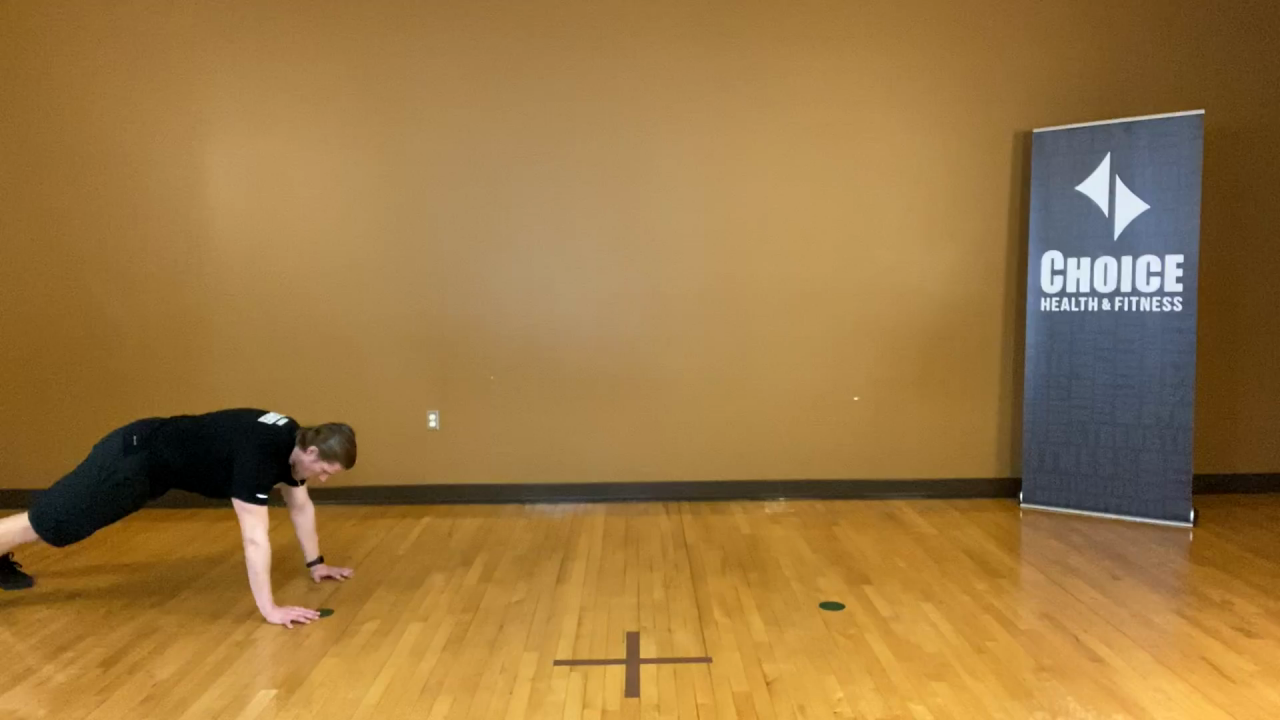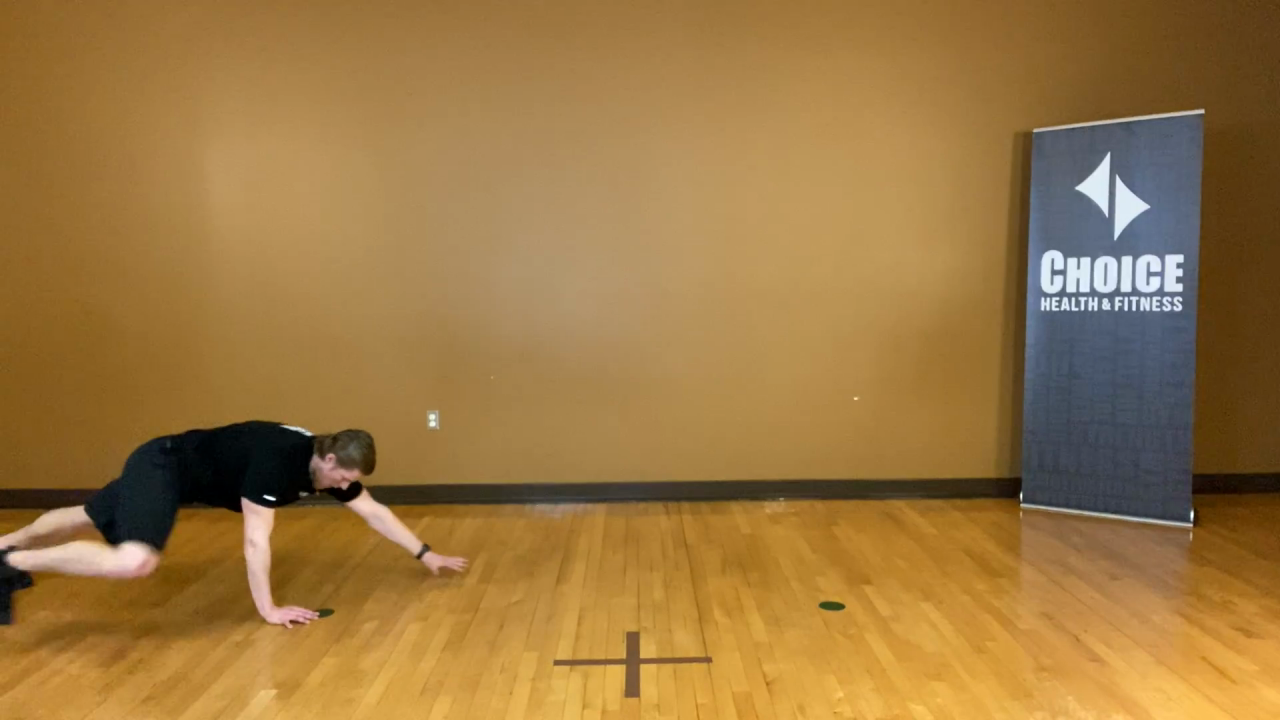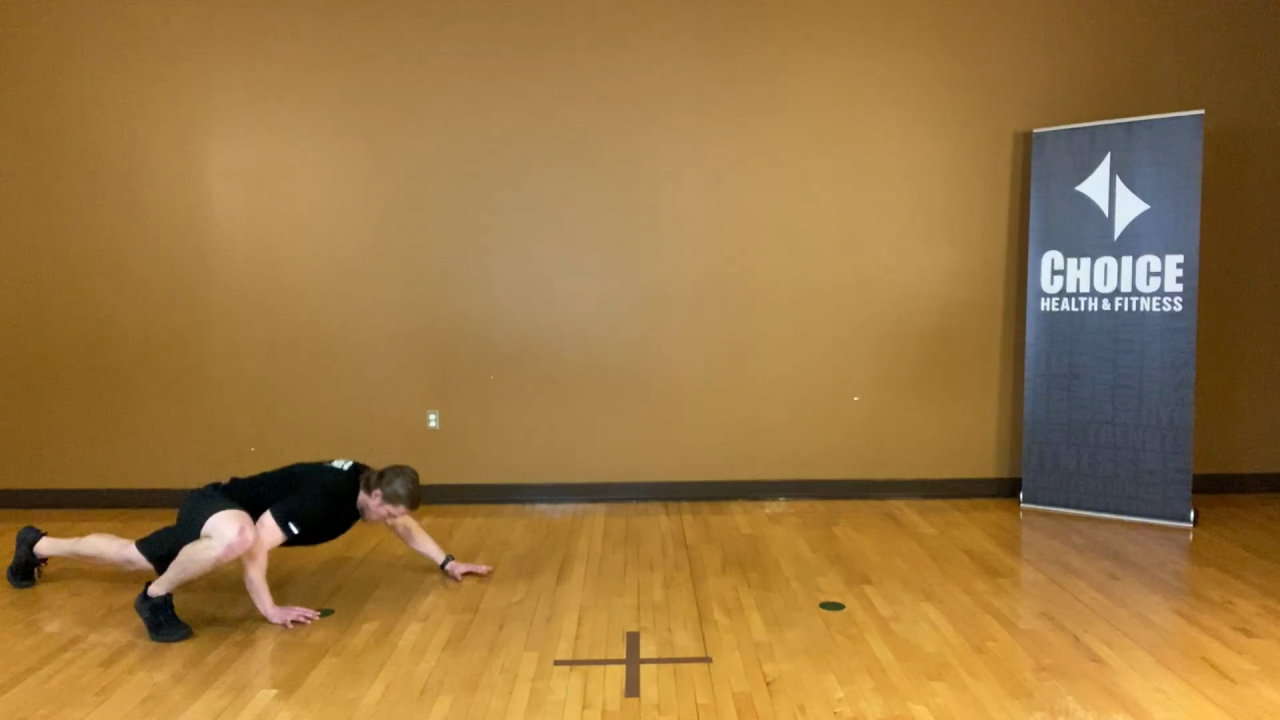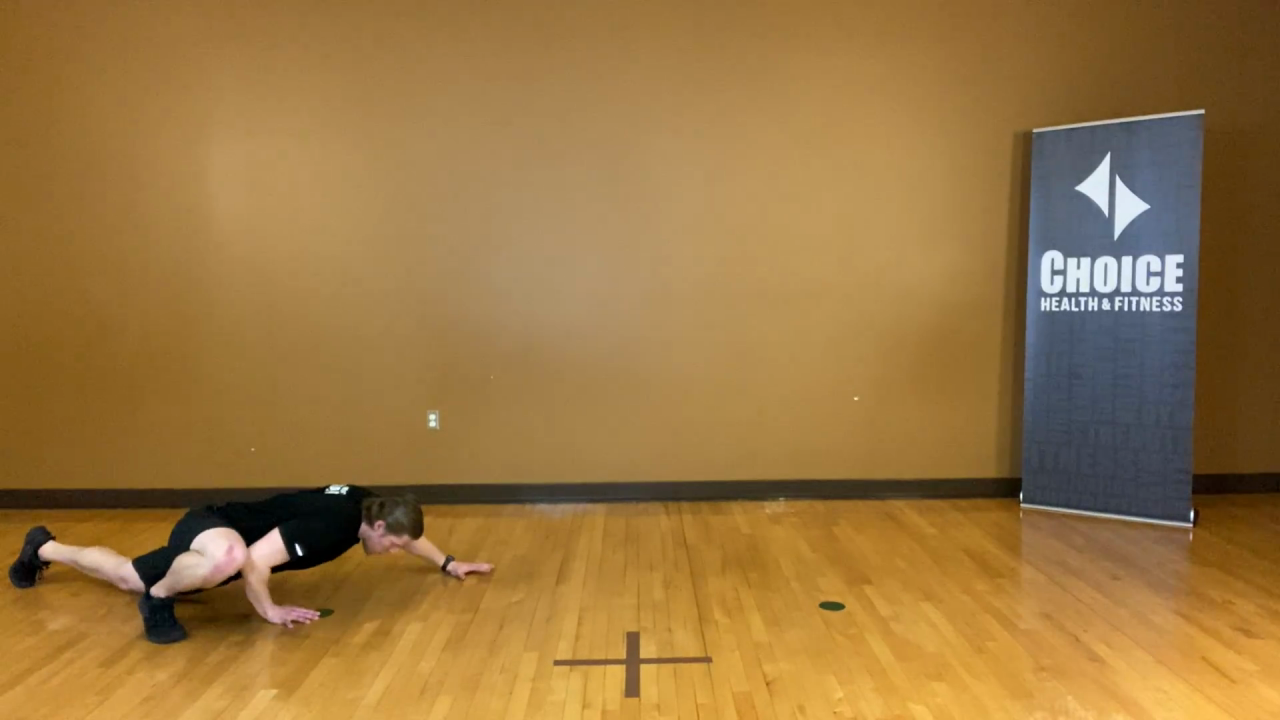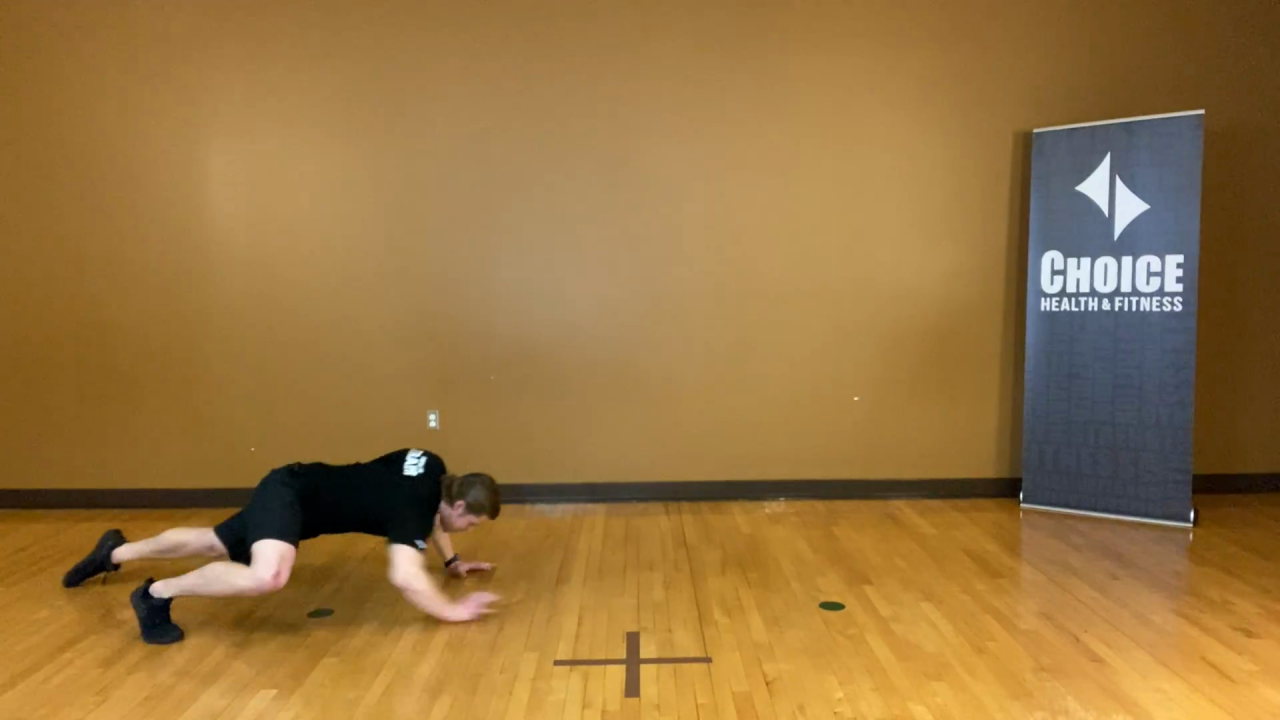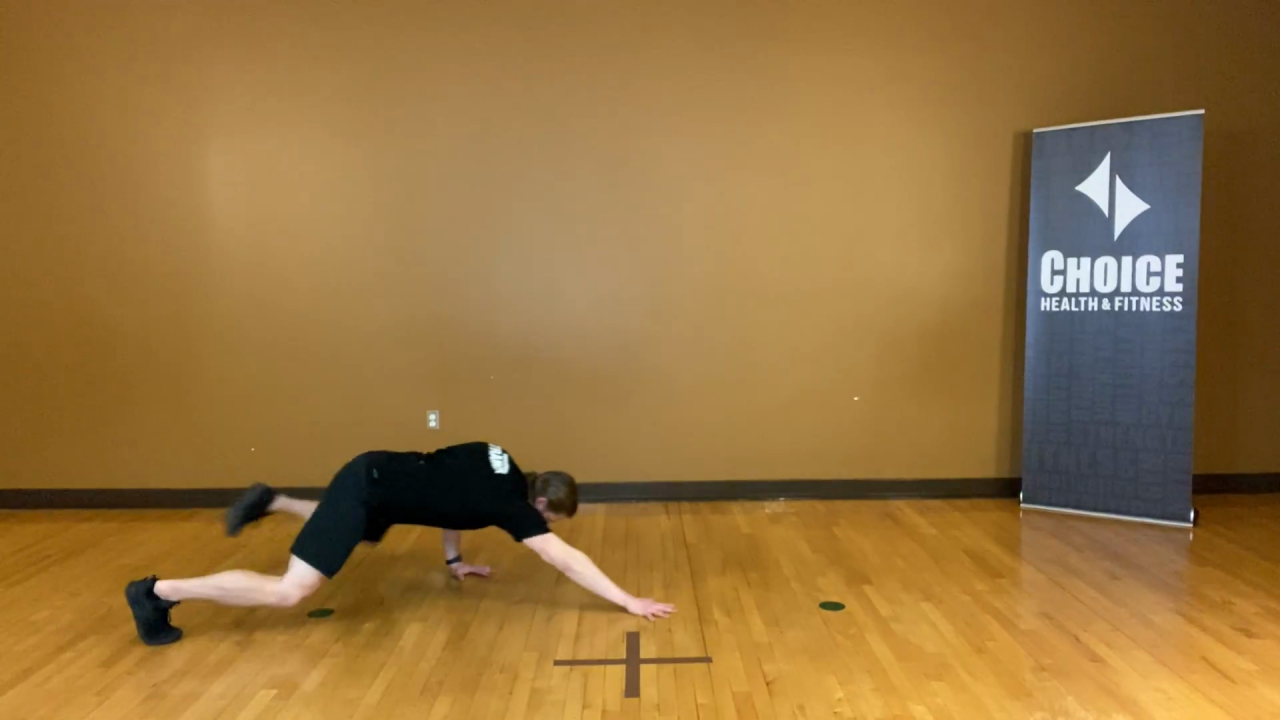
dt=0.5s
person 1, frame 1
left shoulder: (293, 441)
right shoulder: (260, 454)
left elbow: (300, 504)
right elbow: (254, 537)
left wrist: (314, 562)
right wrist: (270, 609)
left hip: (148, 453)
right hip: (134, 458)
left knee: (66, 510)
right knee: (41, 524)
person 1, frame 2
left shoulder: (328, 462)
right shoulder: (275, 461)
left elbow: (374, 512)
right elbow: (256, 541)
left wrist: (426, 554)
right wrist: (267, 609)
left hip: (172, 470)
right hip: (162, 466)
left knee: (89, 518)
right knee: (134, 561)
person 1, frame 3
left shoulder: (365, 484)
right shoulder: (322, 497)
left elbow: (406, 524)
right elbow: (252, 545)
left wrist: (446, 562)
right wrist: (270, 610)
left hip: (220, 517)
right hip: (210, 508)
left knee: (131, 556)
right knee: (237, 535)
left ankle: (36, 546)
right ankle: (156, 599)
person 1, frame 4
left shoulder: (366, 506)
right shoulder: (329, 526)
left elbow: (406, 532)
right elbow: (254, 559)
left wrist: (448, 563)
right wrist: (270, 611)
left hip: (218, 534)
right hip: (206, 530)
left knee: (125, 574)
right knee: (228, 556)
left ankle: (44, 547)
right ankle: (159, 600)
person 1, frame 5
left shoulder: (435, 470)
right shoulder: (411, 509)
right elbow: (405, 579)
left wrist: (453, 560)
right wrist: (452, 610)
left hip: (294, 489)
right hip: (288, 496)
left knee: (206, 543)
right knee: (268, 576)
left ankle: (113, 552)
right ankle: (158, 595)
person 1, frame 6
left shoulder: (494, 461)
right shoulder: (510, 502)
right elbow: (564, 557)
left wrist: (454, 561)
right wrist: (628, 601)
left hip: (370, 472)
right hip: (365, 495)
left knee: (343, 542)
right knee: (289, 592)
left ankle: (273, 501)
right ankle: (157, 592)
